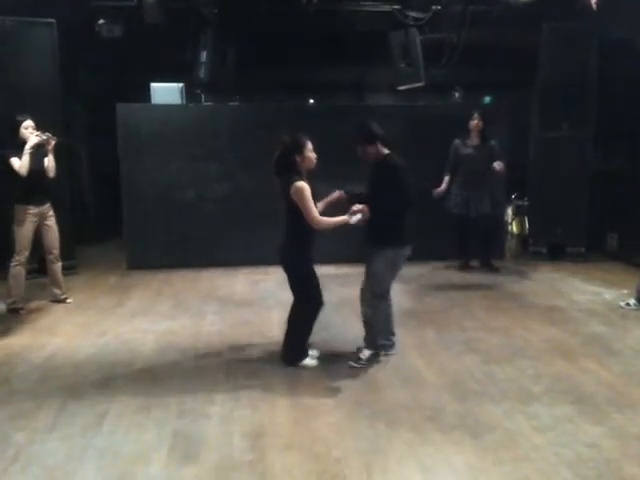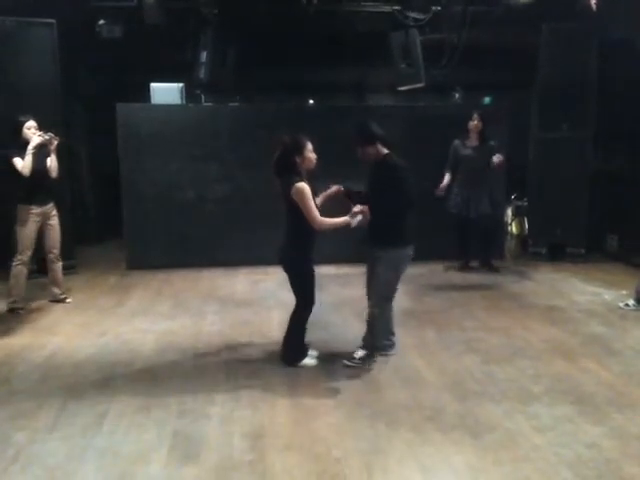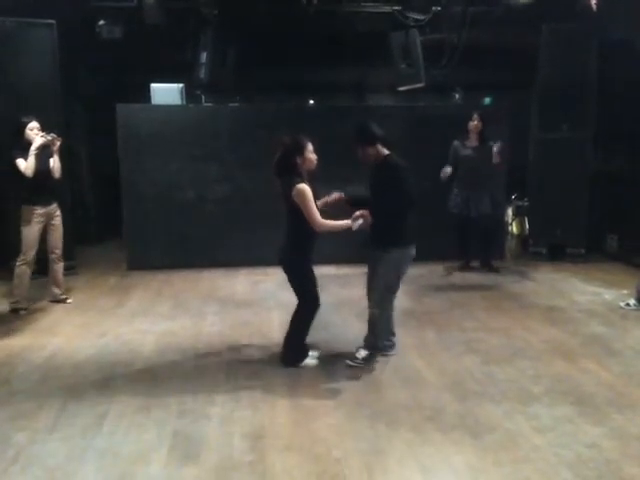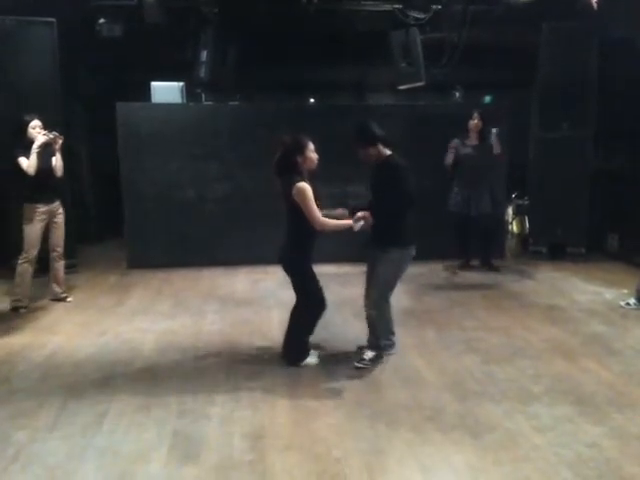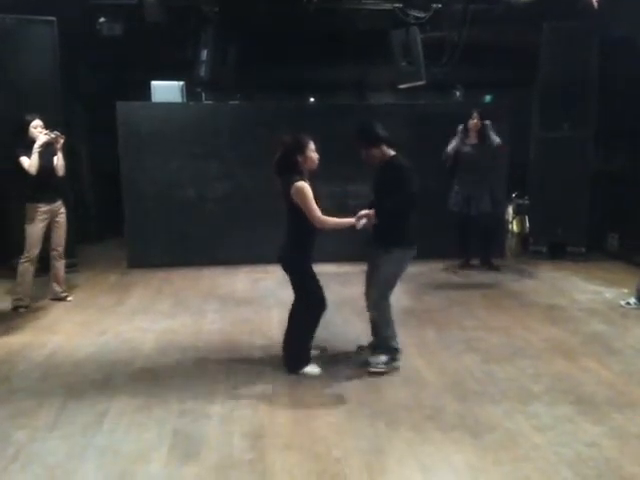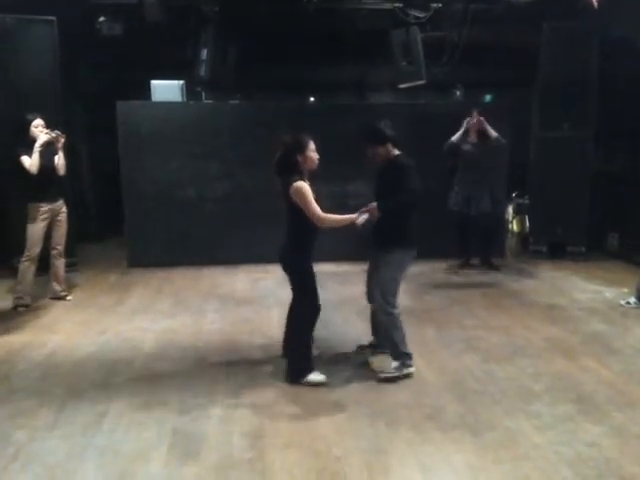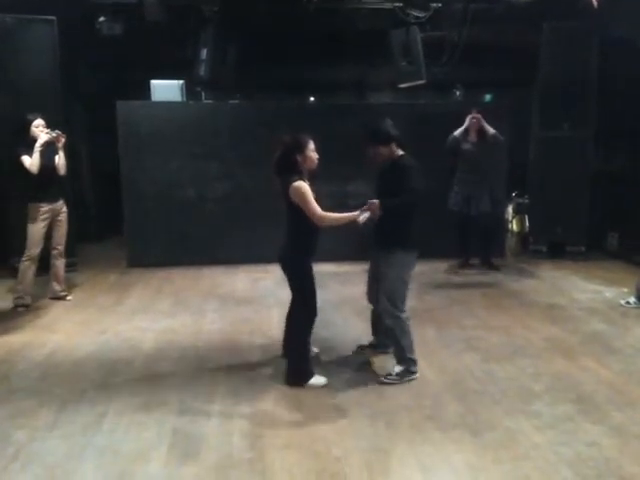
dt=0.1s
person 1, frame 1
left shoulder: (395, 167)
right shoulder: (378, 167)
left elbow: (405, 202)
left wrist: (372, 212)
right wrist: (349, 197)
left hip: (393, 244)
right hip: (379, 241)
left knee: (371, 295)
right knee: (378, 294)
left ankle: (374, 348)
right ankle: (385, 341)
person 1, frame 2
left shoulder: (395, 167)
right shoulder: (378, 167)
left elbow: (406, 202)
left wrist: (373, 212)
right wrist: (346, 193)
left hip: (396, 244)
right hip: (381, 242)
left knee: (379, 297)
right knee: (379, 295)
left ankle: (370, 348)
right ankle: (385, 342)
person 1, frame 3
left shoulder: (397, 168)
right shoulder: (379, 168)
left elbow: (406, 203)
left wrist: (373, 215)
right wrist: (349, 200)
left hip: (398, 245)
right hip: (382, 243)
left knee: (379, 298)
right knee: (379, 296)
left ankle: (373, 348)
right ankle: (385, 342)
person 1, frame 4
left shoulder: (397, 168)
right shoulder: (380, 169)
left elbow: (406, 202)
left wrist: (374, 216)
right wrist: (365, 213)
left hip: (397, 245)
right hip: (382, 242)
left knee: (375, 297)
right knee: (376, 295)
left ankle: (377, 348)
right ankle: (385, 341)
person 1, frame 5
left shoulder: (401, 168)
right shoulder: (383, 169)
left elbow: (409, 201)
left wrist: (378, 213)
right wrist: (370, 213)
left hip: (398, 245)
right hip: (382, 242)
left knee: (377, 297)
right knee: (373, 294)
left ankle: (390, 352)
right ankle: (381, 342)
person 1, frame 6
left shoulder: (404, 167)
right shoulder: (386, 168)
left elbow: (411, 199)
left wrist: (381, 207)
right wrist: (374, 210)
left hip: (399, 246)
right hip: (383, 242)
left knee: (384, 301)
right knee: (375, 295)
left ankle: (403, 360)
right ankle: (381, 342)
person 1, frame 7
left shoulder: (407, 167)
right shoulder: (386, 169)
left elbow: (412, 200)
left wrist: (382, 206)
right wrist: (374, 208)
left hip: (401, 248)
right hip: (383, 244)
left knee: (392, 305)
right knee: (376, 296)
left ankle: (408, 364)
right ankle: (382, 342)
person 2, frame 1
left shoulder: (294, 182)
right shoulder: (299, 185)
right elbow: (316, 222)
left wrist: (330, 199)
right wrist: (347, 218)
left hip: (295, 252)
right hip: (297, 254)
left knee: (304, 300)
right knee: (312, 302)
left ankle: (297, 348)
right ankle: (294, 354)
person 2, frame 2
left shoulder: (294, 183)
right shoulder: (299, 186)
right elbow: (317, 222)
left wrist: (326, 194)
right wrist: (349, 219)
left hip: (295, 252)
right hip: (297, 255)
left knee: (304, 301)
right knee: (306, 303)
left ankle: (295, 348)
right ankle: (293, 354)
person 2, frame 3
left shoulder: (294, 184)
right shoulder: (300, 188)
right elbow: (318, 224)
left wrist: (327, 200)
right wrist: (349, 223)
left hip: (295, 253)
right hip: (296, 256)
left knee: (307, 301)
right knee: (310, 303)
left ankle: (296, 349)
right ankle: (294, 354)
person 2, frame 4
left shoulder: (295, 182)
right shoulder: (300, 186)
right elbow: (318, 223)
left wrist: (332, 213)
right wrist: (351, 223)
left hip: (295, 252)
right hip: (296, 255)
left knee: (306, 300)
right knee: (316, 302)
left ankle: (296, 348)
right ankle: (296, 353)
person 2, frame 5
left shoulder: (297, 182)
right shoulder: (299, 186)
right elbow: (319, 221)
left wrist: (348, 219)
right wrist: (353, 222)
left hip: (295, 252)
right hip: (296, 255)
left knee: (303, 300)
right knee: (316, 303)
left ankle: (293, 347)
right ankle: (297, 360)
person 2, frame 6
left shoulder: (298, 181)
right shoulder: (298, 185)
right elbow: (320, 219)
right wrist: (355, 217)
left hip: (296, 252)
right hip: (297, 255)
left knee: (301, 301)
right knee: (310, 307)
left ankle: (293, 347)
right ankle: (300, 369)
person 2, frame 7
left shoulder: (298, 182)
right shoulder: (298, 185)
left elbow: (311, 218)
right elbow: (320, 218)
right wrist: (355, 215)
left hip: (297, 253)
right hip: (296, 256)
left knee: (300, 303)
right knee: (307, 308)
left ankle: (293, 348)
right ankle: (299, 373)
person 3, frame 1
left shoulder: (41, 150)
right shoulder: (14, 153)
left elbow: (51, 174)
right elbow: (22, 171)
left wrist: (50, 151)
right wrist: (28, 148)
left hip: (46, 208)
right hip: (25, 210)
left knee: (54, 253)
right knee: (20, 256)
left ankle: (58, 293)
right ankle: (15, 302)
person 3, frame 2
left shoulder: (44, 150)
right shoulder: (17, 152)
left elbow: (54, 174)
right elbow: (25, 171)
left wrist: (52, 151)
right wrist: (31, 148)
left hip: (49, 207)
right hip: (28, 209)
left knee: (54, 252)
right knee: (23, 256)
left ankle: (57, 293)
right ankle: (15, 302)
person 3, frame 3
left shoulder: (47, 151)
right shoulder: (19, 153)
left elbow: (57, 174)
right elbow: (28, 172)
left wrist: (55, 152)
right wrist: (33, 149)
left hip: (53, 207)
right hip: (32, 210)
left knee: (56, 253)
right knee: (27, 256)
left ankle: (57, 293)
right ankle: (18, 301)
person 3, frame 4
left shoulder: (49, 149)
right shoulder: (22, 151)
left elbow: (59, 173)
right elbow: (30, 170)
left wrist: (57, 150)
right wrist: (35, 147)
left hip: (55, 206)
right hip: (34, 208)
left knee: (57, 251)
right knee: (29, 254)
left ankle: (58, 291)
right ankle: (19, 300)
person 3, frame 5
left shoulder: (50, 149)
right shoulder: (24, 151)
left elbow: (60, 172)
right elbow: (32, 170)
left wrist: (58, 149)
right wrist: (37, 147)
left hip: (57, 205)
right hip: (36, 208)
left knee: (58, 251)
right knee: (30, 254)
left ankle: (58, 291)
right ankle: (21, 299)
person 3, frame 6
left shoulder: (51, 148)
right shoulder: (25, 150)
left elbow: (61, 171)
right elbow: (33, 169)
left wrist: (60, 149)
right wrist: (38, 146)
left hip: (58, 204)
right hip: (38, 207)
left knee: (58, 250)
right knee: (31, 253)
left ankle: (58, 290)
right ankle: (21, 298)
person 3, frame 7
left shoulder: (52, 148)
right shoulder: (25, 150)
left elbow: (62, 171)
right elbow: (33, 169)
left wrist: (60, 149)
right wrist: (38, 146)
left hip: (59, 205)
right hip: (38, 207)
left knee: (58, 249)
right knee: (32, 253)
left ankle: (57, 290)
right ankle: (21, 298)
person 4, frame 1
left shoulder: (490, 145)
right shoulder: (458, 144)
left elbow: (495, 164)
right elbow: (451, 168)
left wrist: (497, 166)
right wrist: (444, 186)
left hip: (484, 192)
right hip: (462, 191)
left knee: (487, 225)
right knee: (463, 226)
left ankle: (486, 260)
right ankle: (464, 259)
person 4, frame 2
left shoulder: (489, 145)
right shoulder: (458, 145)
left elbow: (493, 165)
right elbow: (451, 167)
left wrist: (496, 161)
right wrist: (446, 182)
left hip: (483, 192)
right hip: (462, 191)
left knee: (487, 226)
right knee: (463, 226)
left ankle: (486, 260)
right ankle: (464, 260)
person 4, frame 3
left shoulder: (488, 146)
right shoulder: (458, 145)
left elbow: (494, 167)
right elbow: (452, 167)
left wrist: (496, 154)
right wrist: (448, 171)
left hip: (484, 192)
right hip: (463, 192)
left knee: (488, 226)
right knee: (463, 226)
left ankle: (486, 260)
right ankle: (465, 260)
person 4, frame 4
left shoulder: (488, 144)
right shoulder: (458, 143)
left elbow: (495, 162)
right elbow: (450, 165)
left wrist: (495, 142)
right wrist: (450, 155)
left hip: (484, 191)
right hip: (463, 190)
left knee: (488, 225)
right knee: (463, 225)
left ankle: (486, 259)
right ankle: (465, 259)
person 4, frame 5
left shoulder: (487, 142)
right shoulder: (459, 142)
left elbow: (499, 149)
right elbow: (448, 157)
left wrist: (490, 132)
right wrist: (457, 139)
left hip: (484, 189)
right hip: (464, 189)
left knee: (488, 223)
right knee: (464, 224)
left ankle: (486, 258)
right ankle: (465, 258)
person 4, frame 6
left shoulder: (487, 141)
right shoulder: (461, 141)
left elbow: (501, 143)
right elbow: (448, 148)
left wrist: (487, 127)
right wrist: (462, 129)
left hip: (484, 188)
right hip: (464, 188)
left knee: (488, 223)
right knee: (464, 224)
left ankle: (486, 258)
right ankle: (465, 257)
person 4, frame 7
left shoulder: (487, 141)
right shoulder: (461, 141)
left elbow: (499, 141)
right elbow: (449, 144)
left wrist: (484, 125)
right wrist: (465, 126)
left hip: (484, 188)
right hip: (463, 187)
left knee: (487, 223)
right knee: (464, 223)
left ankle: (486, 258)
right ankle: (464, 257)
